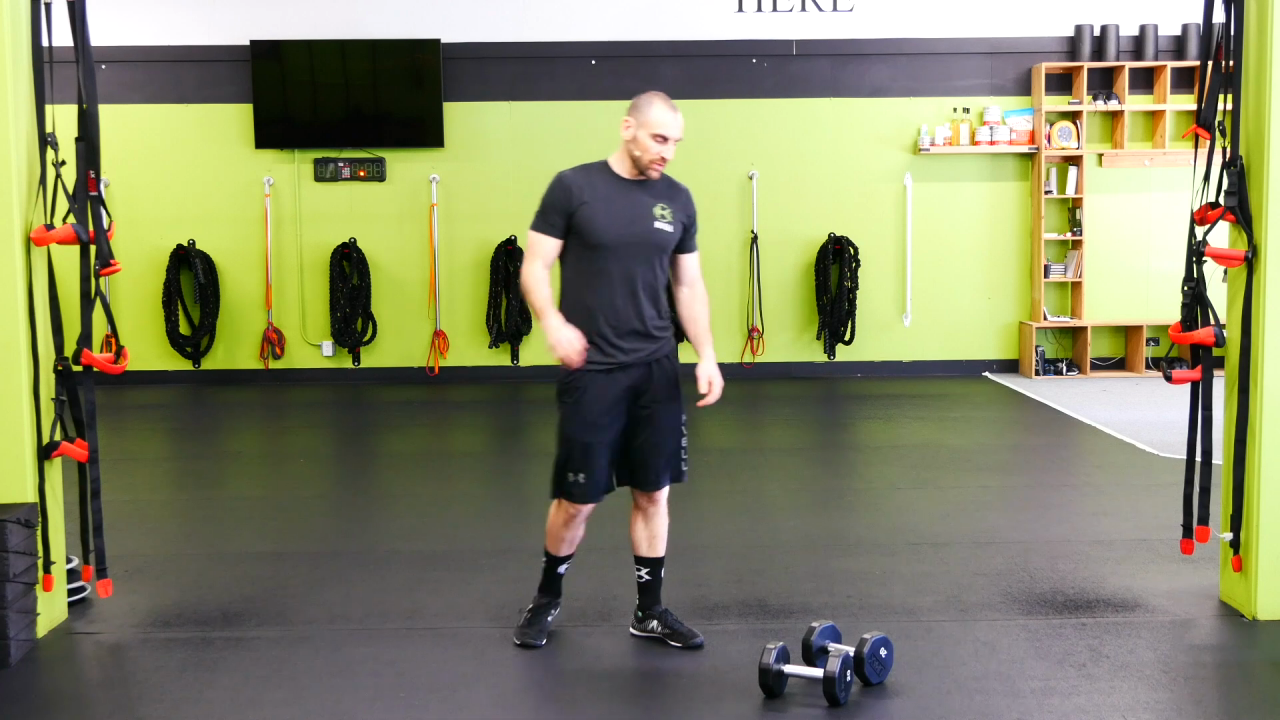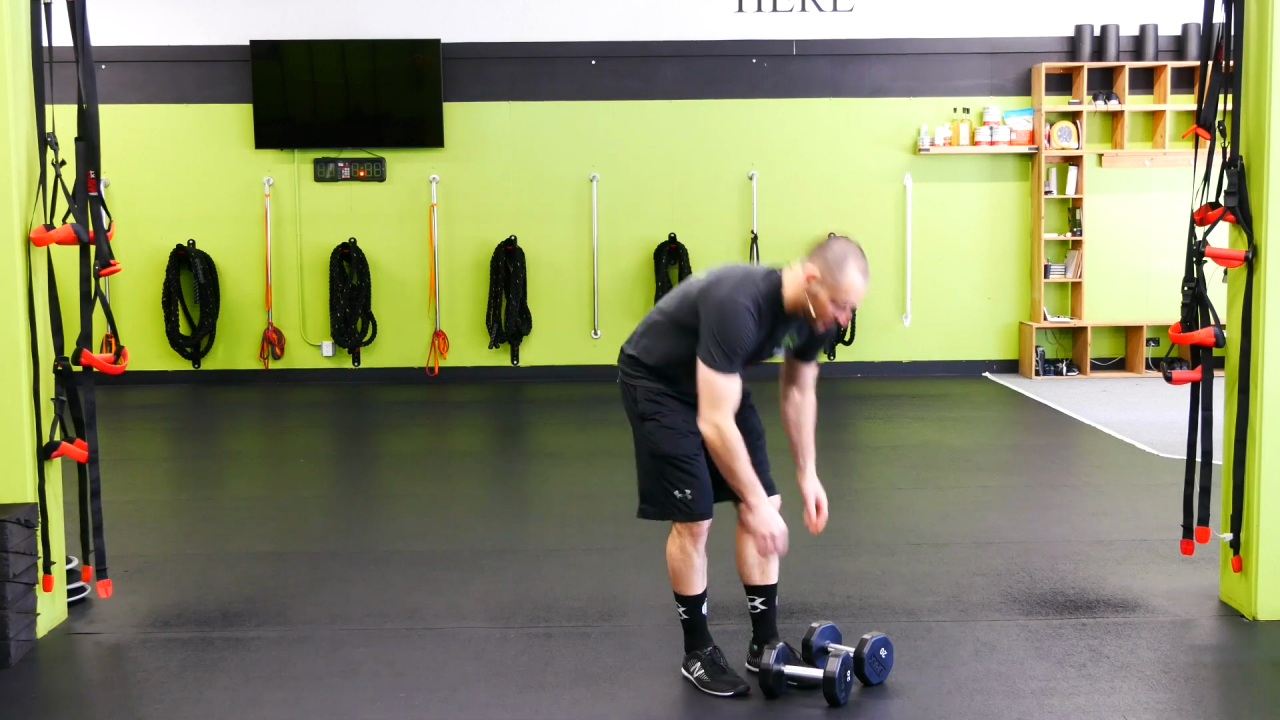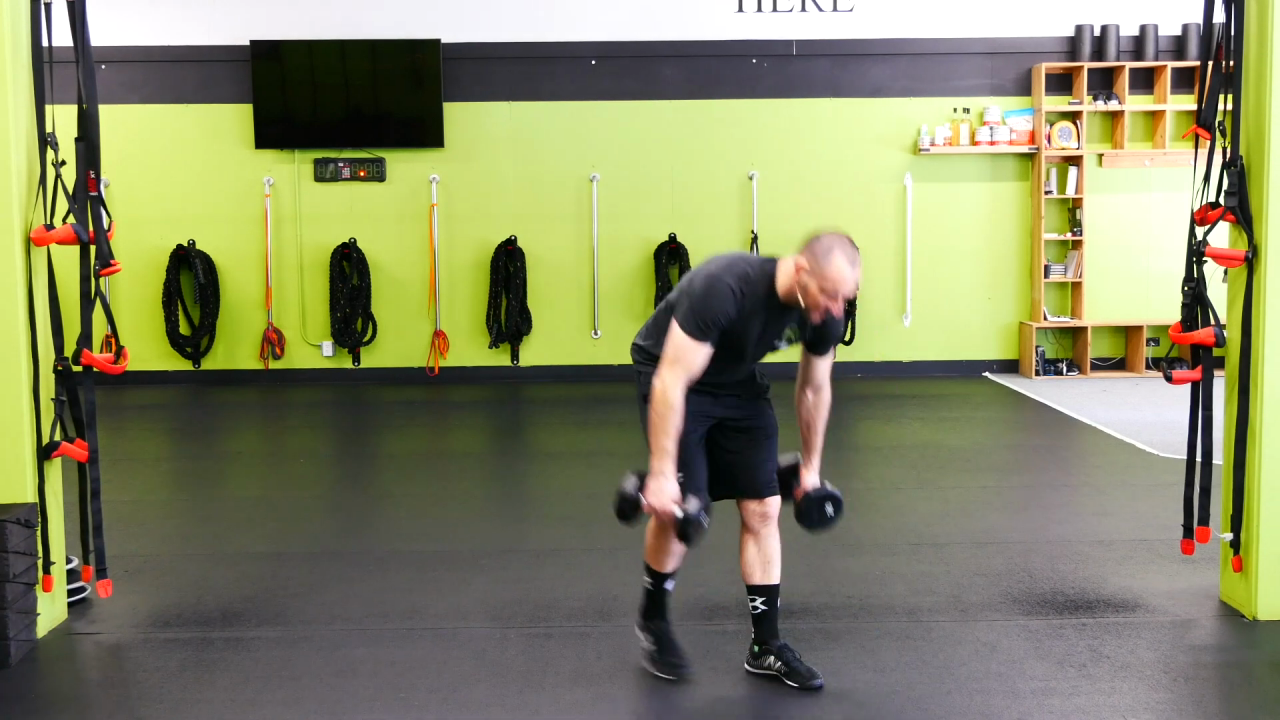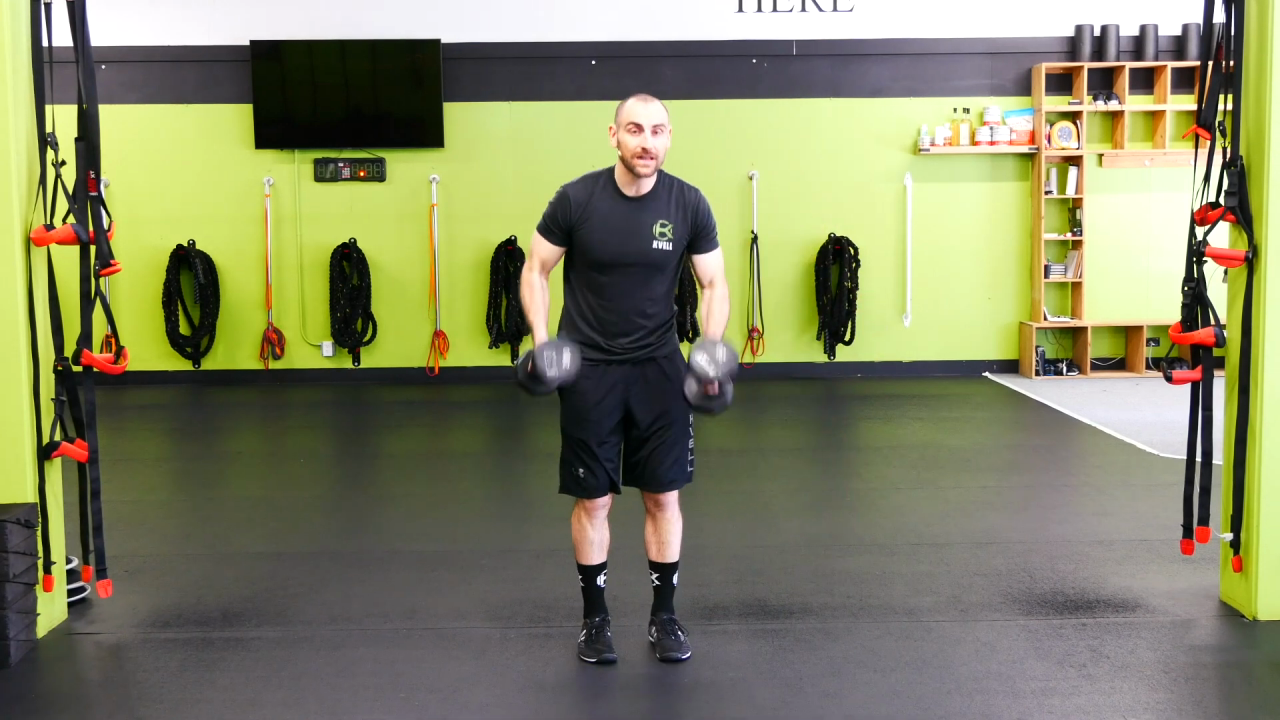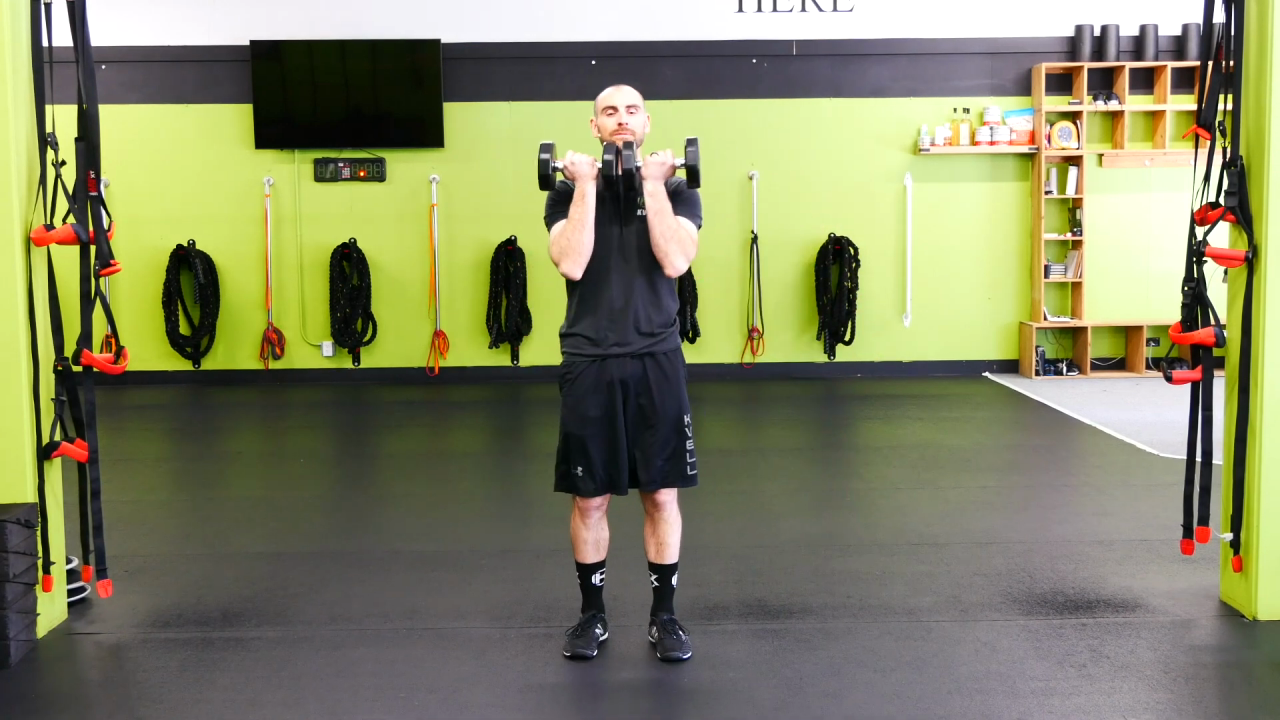
dt=1s
person 1, frame 1
left shoulder: (678, 200)
right shoulder: (573, 188)
left elbow: (689, 285)
right elbow: (533, 269)
left wrist: (706, 358)
right wrist: (554, 325)
left hip: (656, 365)
right hip: (591, 369)
left knee: (651, 491)
right knee: (577, 500)
left ankle: (649, 608)
right ankle: (547, 598)
person 1, frame 2
left shoulder: (813, 315)
right shoulder: (737, 306)
left elbow: (797, 392)
right elbow: (714, 424)
left wrist: (807, 477)
right wrist: (755, 508)
left hip: (718, 380)
right hip: (658, 384)
left knee: (764, 501)
right knee: (693, 518)
left ankle: (764, 642)
right ankle: (697, 649)
person 1, frame 3
left shoulder: (824, 312)
right shoulder: (723, 288)
left elbow: (815, 385)
right elbow: (670, 381)
left wrist: (811, 464)
right wrist: (662, 471)
left hip: (738, 383)
right hip: (673, 376)
left knee: (764, 510)
right knee: (677, 512)
left ankle: (767, 645)
right ankle: (653, 620)
person 1, frame 4
left shoulder: (688, 204)
right shoulder: (575, 199)
left elbow: (714, 286)
right elbow: (535, 271)
left wrist: (713, 346)
right wrist: (542, 335)
left hip: (658, 365)
right hip: (589, 368)
left knee: (663, 494)
right knee: (592, 498)
left ankle: (664, 615)
right ankle: (595, 617)
person 1, frame 5
left shoulder: (676, 189)
right shoulder: (567, 190)
left elbow: (675, 261)
right elbow: (571, 264)
left wrist: (652, 185)
right wrist: (586, 186)
left hip: (656, 358)
right hip: (588, 361)
left knee: (661, 492)
right knee: (589, 496)
left ankle: (663, 614)
right ankle: (591, 612)
